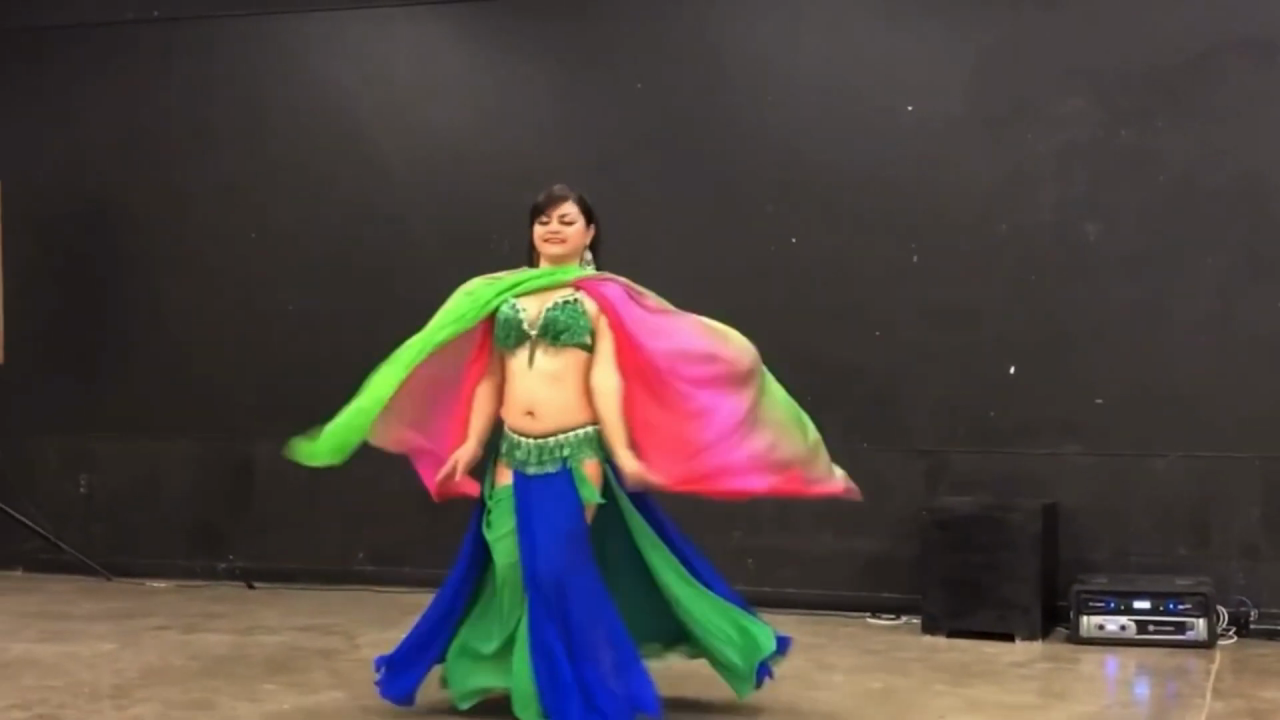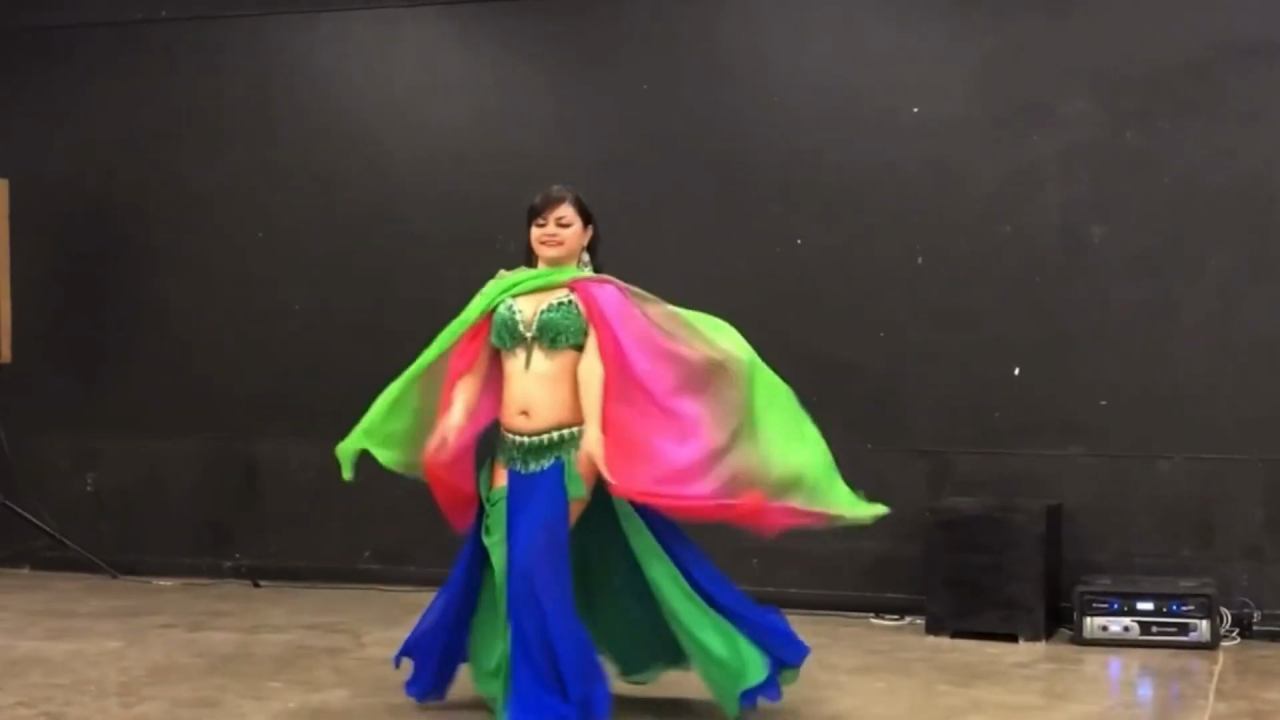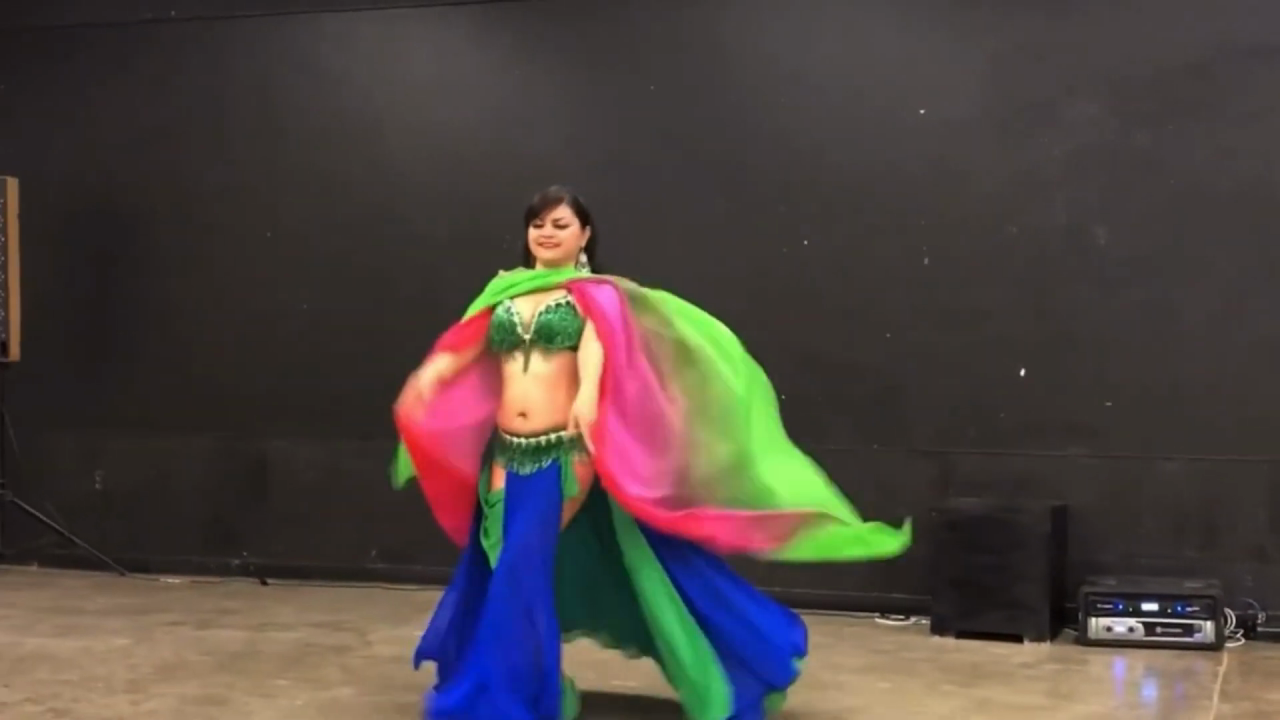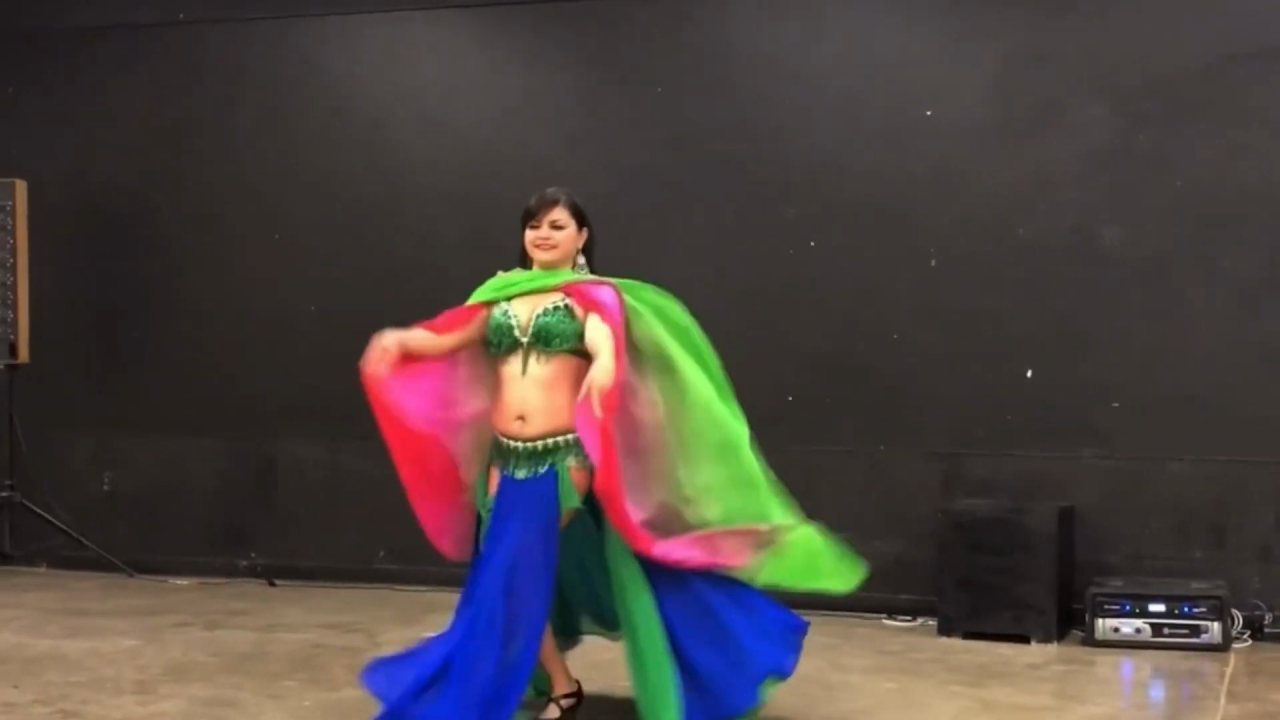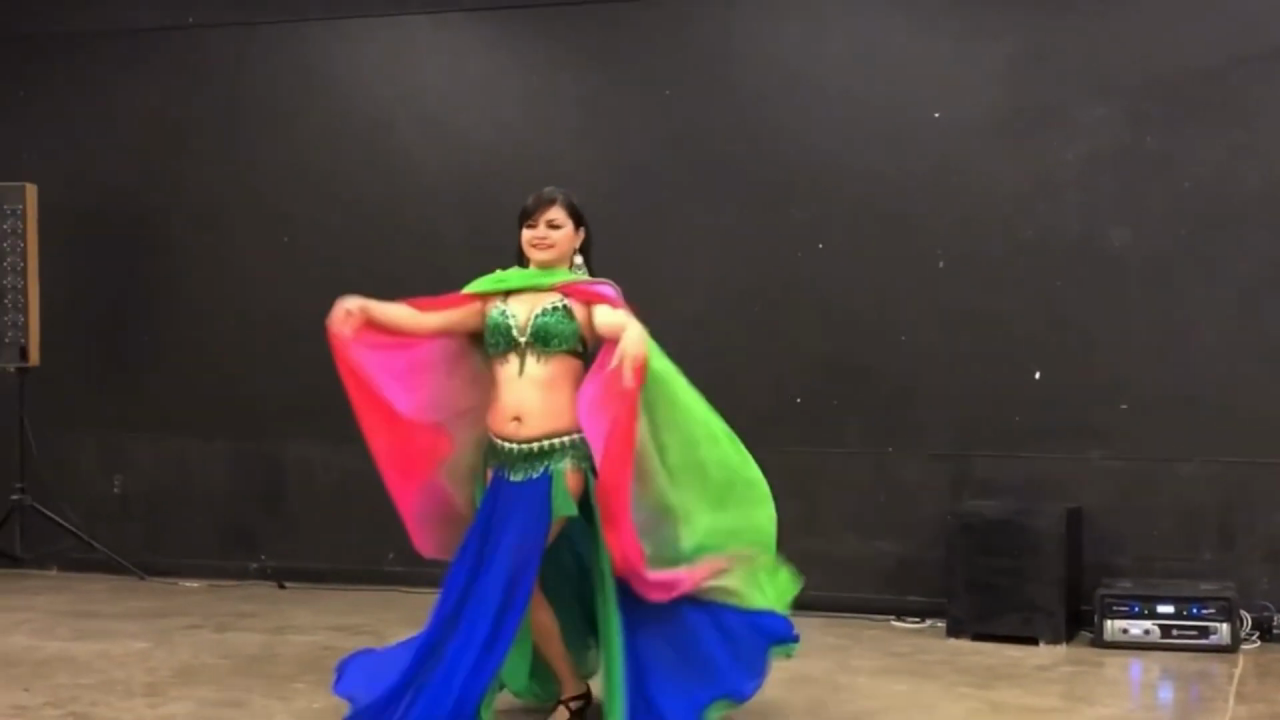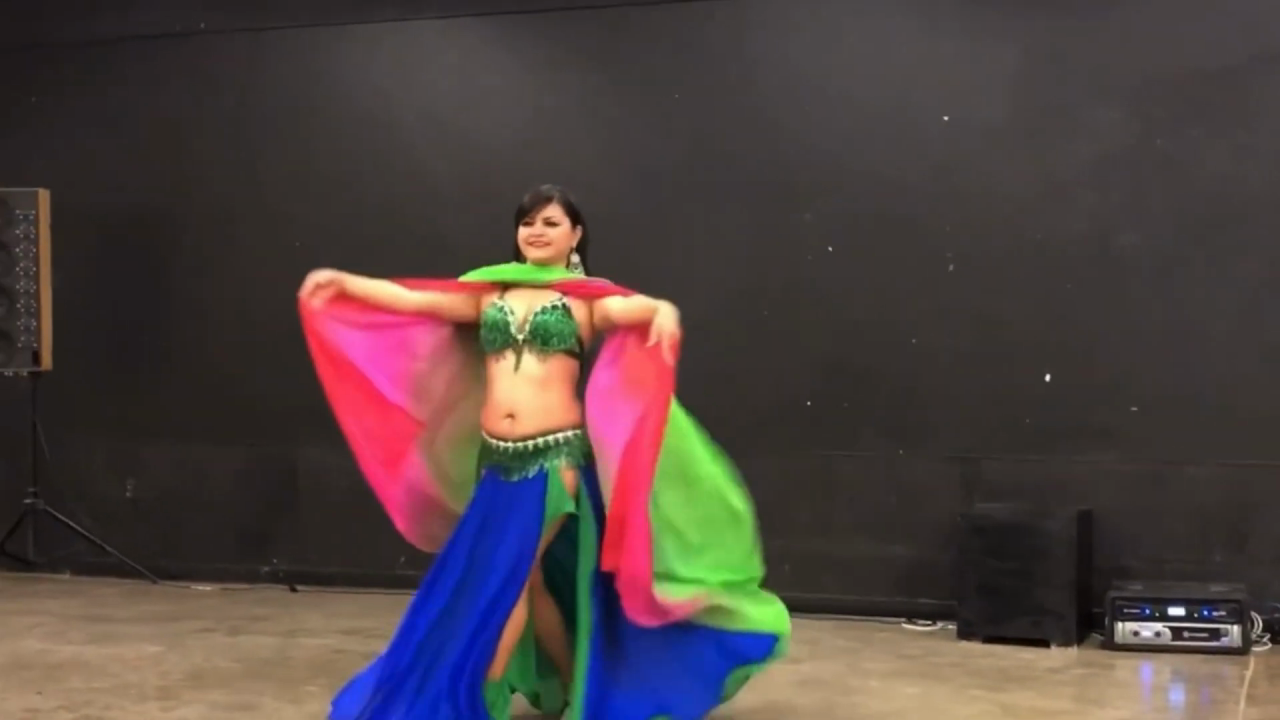
dt=0.1s
person 1, frame 1
left shoulder: (602, 295)
right shoulder: (503, 294)
left elbow: (607, 374)
right elbow: (492, 379)
left wrist: (621, 451)
right wrist: (470, 444)
left hip: (576, 451)
right hip: (512, 454)
left knee: (558, 570)
right knee: (515, 569)
person 1, frame 2
left shoulder: (596, 296)
right shoulder: (501, 294)
left elbow: (596, 369)
right elbow: (477, 371)
left wrist: (593, 436)
right wrist: (452, 427)
left hip: (567, 451)
right hip: (508, 452)
left knee: (539, 570)
right knee: (512, 572)
person 1, frame 3
left shoulder: (594, 295)
right shoulder: (504, 294)
left elbow: (596, 349)
right elbow: (461, 351)
left wrist: (588, 396)
right wrist: (427, 379)
left hip: (565, 452)
right hip: (508, 452)
left knee: (524, 571)
right knee: (508, 568)
person 1, frame 4
left shoulder: (595, 295)
right shoulder: (502, 295)
left elbow: (603, 335)
right elbow: (445, 337)
left wrist: (603, 364)
right wrist: (397, 342)
left hip: (563, 454)
right hip: (504, 457)
left knee: (514, 576)
right knee: (502, 576)
person 1, frame 5
left shoulder: (591, 296)
right shoulder: (495, 297)
left elbow: (623, 325)
right elbow: (425, 320)
left wrist: (634, 336)
right wrist: (368, 310)
left hip: (561, 455)
right hip: (505, 460)
left knee: (505, 579)
right knee: (525, 580)
person 1, frame 6
left shoulder: (588, 297)
right shoulder: (489, 292)
left elbow: (637, 308)
right elbow: (412, 299)
left wrist: (663, 312)
right wrist: (344, 282)
left hip: (558, 454)
right hip: (497, 458)
left knee: (510, 578)
right knee: (531, 579)
